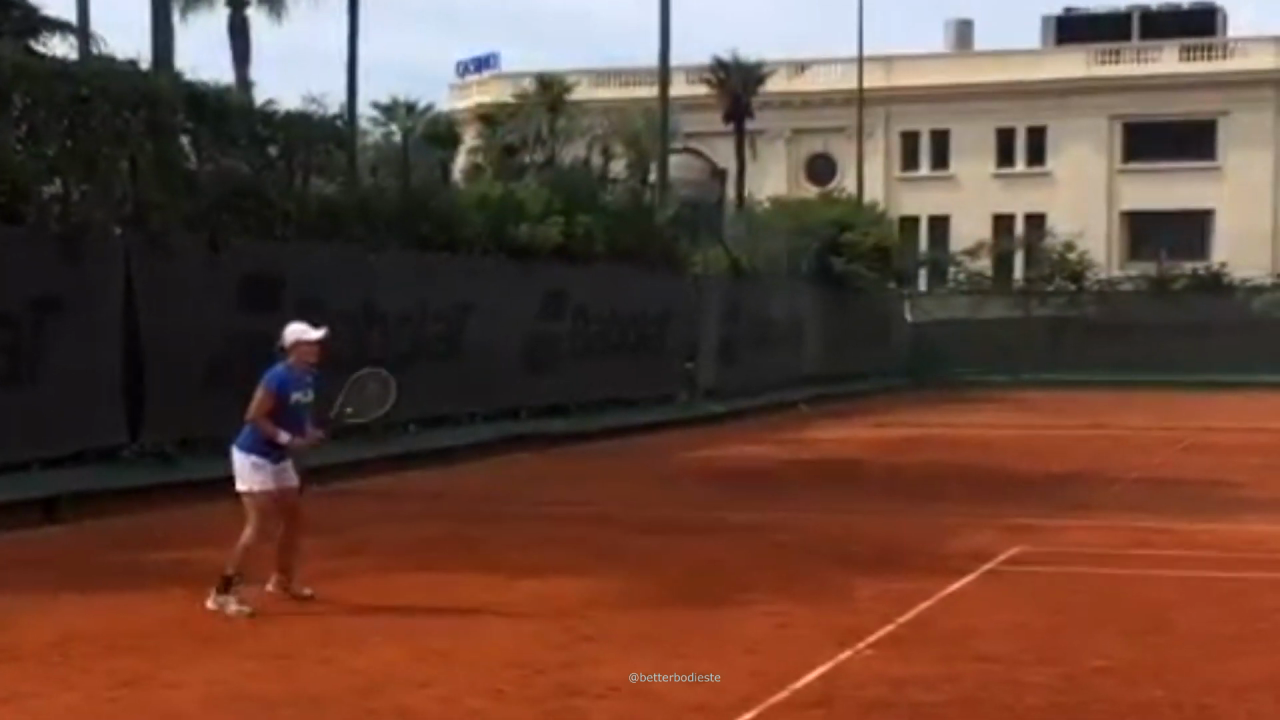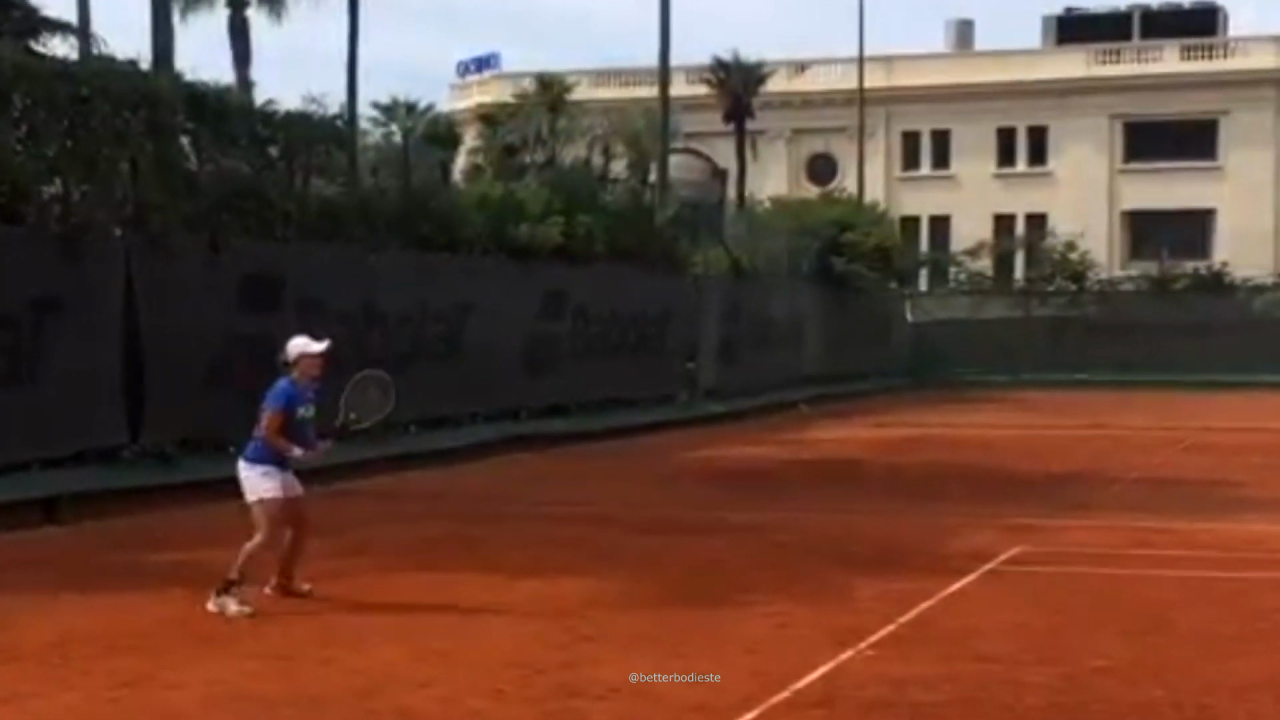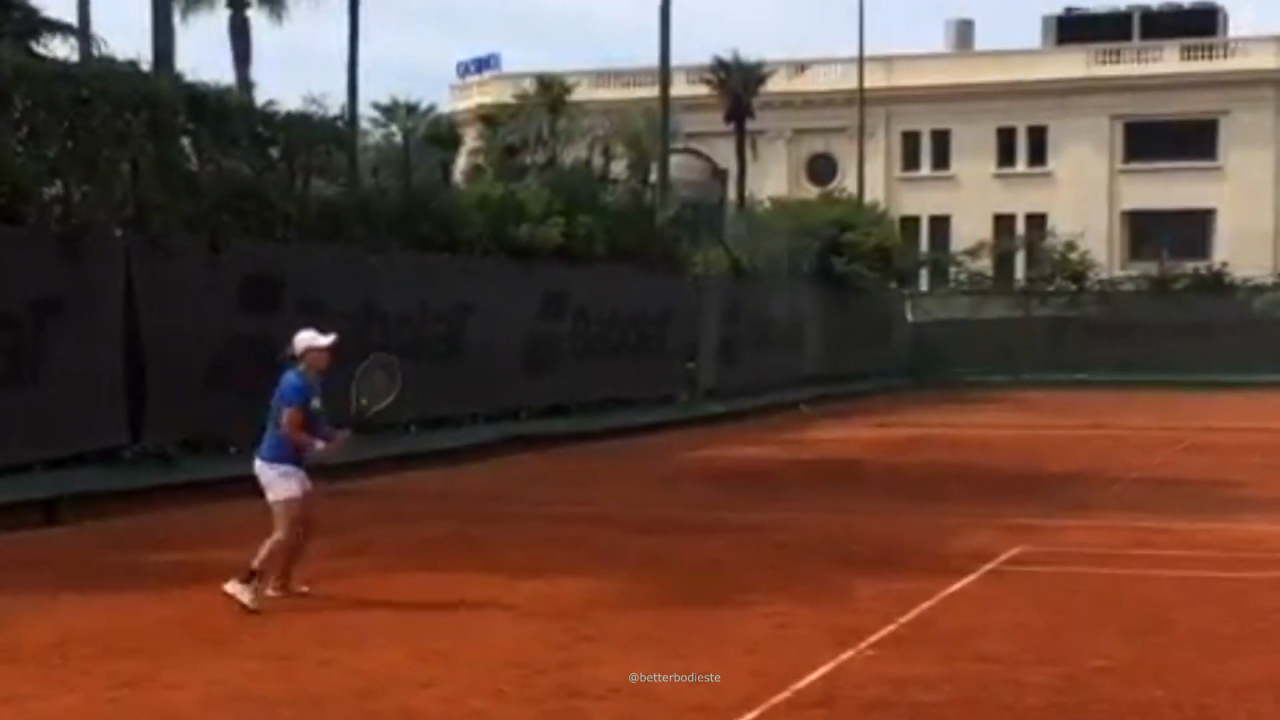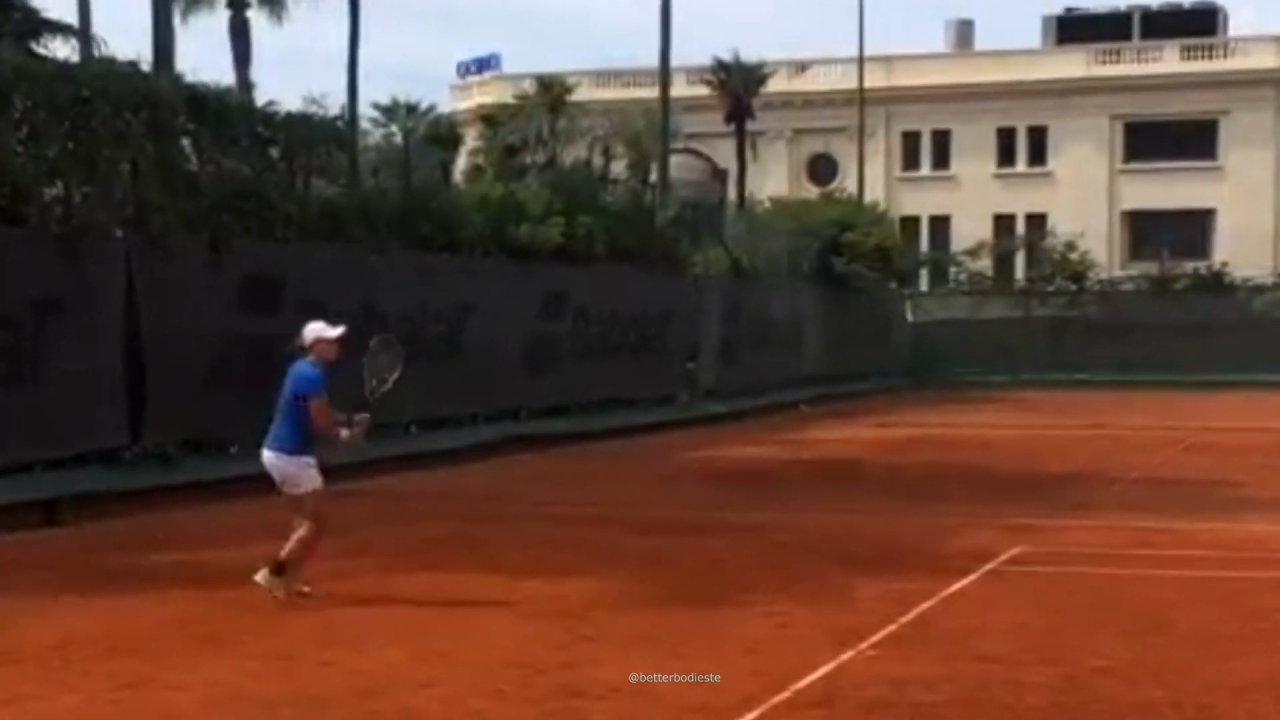
dt=0.1s
person 1, frame 1
left shoulder: (308, 377)
right shoulder: (278, 377)
right elbow: (254, 417)
left wrist: (309, 431)
right wrist: (287, 439)
left hip: (278, 459)
right hip: (254, 457)
left knee: (293, 518)
right knee: (258, 526)
left ankle: (283, 580)
right ankle: (224, 591)
person 1, frame 2
left shoulder: (308, 390)
right shoulder: (284, 392)
right elbow: (266, 434)
left wrist: (313, 444)
right wrist: (298, 453)
left hip: (278, 469)
right hip: (259, 467)
left knee: (301, 525)
right knee: (266, 534)
left ankle: (283, 581)
right ankle: (225, 594)
person 1, frame 3
left shoulder: (312, 381)
right shoulder: (296, 385)
right elbow: (289, 431)
left wrist: (330, 434)
right wrist: (321, 445)
left hip: (291, 464)
right hip: (277, 465)
left knee: (306, 525)
right knee: (286, 532)
left ankle: (280, 580)
right ankle: (245, 582)
person 1, frame 4
left shoulder: (302, 369)
right shoulder: (313, 376)
right elbow: (319, 424)
left wrist: (346, 421)
right wrist: (346, 434)
left hip: (275, 452)
right hip: (292, 457)
left knee: (305, 519)
right knee: (313, 524)
left ankle: (287, 578)
right ankle: (274, 573)
